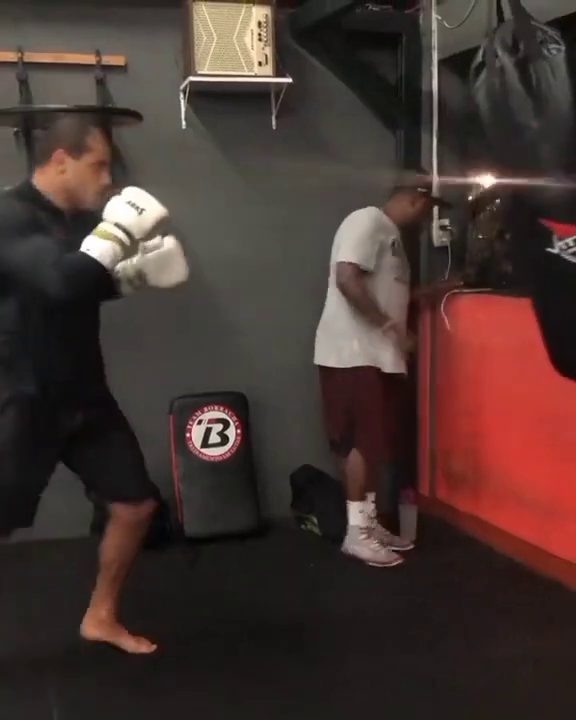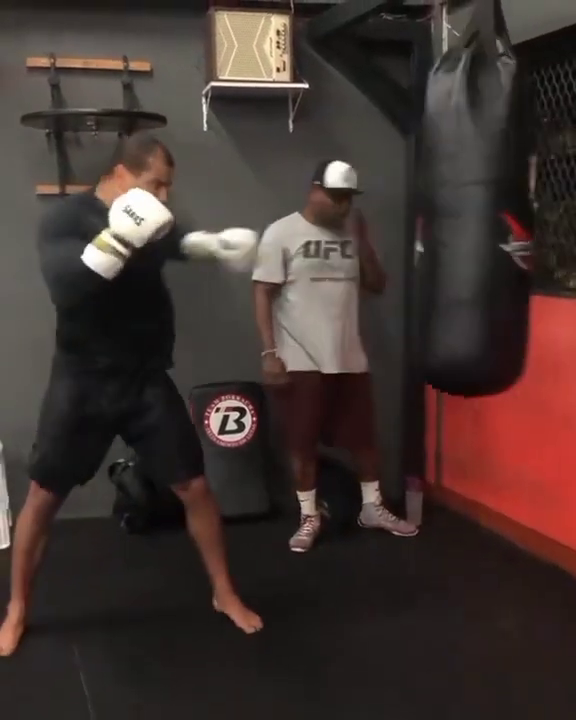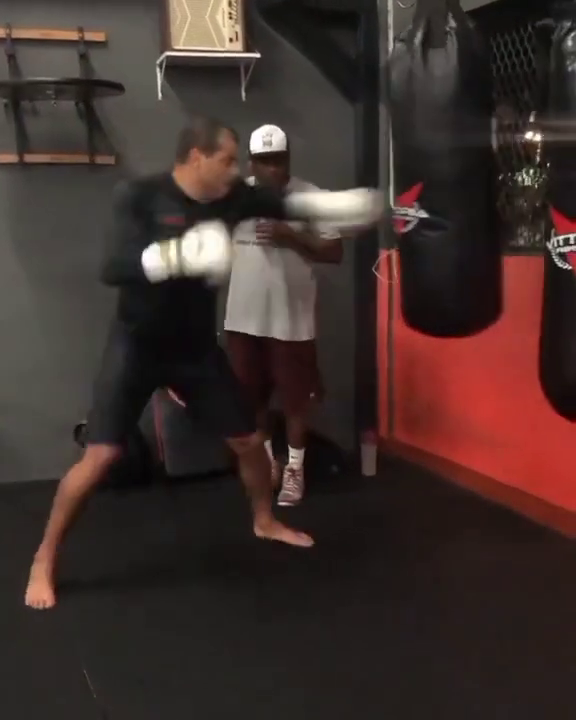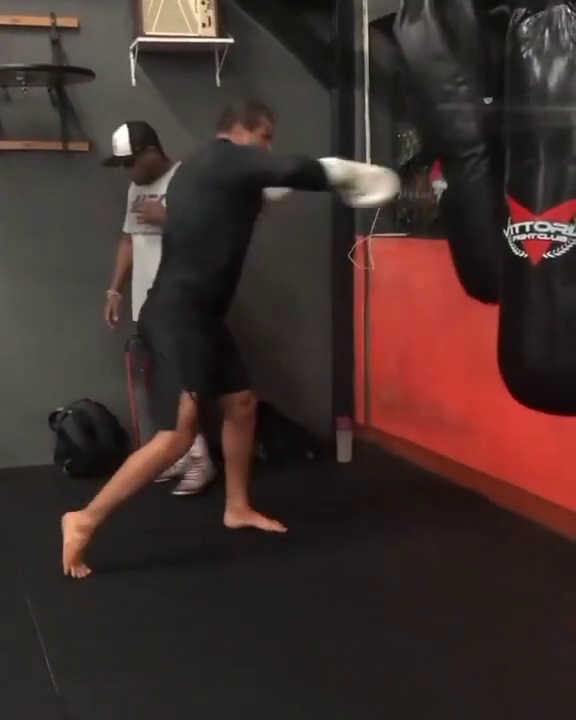
dt=1s
person 1, frame 1
left shoulder: (78, 217)
right elbow: (63, 282)
left wrist: (137, 268)
right wrist: (119, 230)
left hip: (85, 395)
left knee: (136, 507)
left ankle: (102, 618)
person 1, frame 2
left shoulder: (145, 217)
right shoulder: (64, 220)
left elbow: (171, 241)
right elbow: (70, 292)
left wrist: (210, 243)
right wrist: (119, 235)
left hip: (145, 381)
right hip: (80, 382)
left knee: (195, 489)
right knee: (43, 498)
left ankle: (225, 595)
person 1, frame 3
left shoulder: (229, 196)
right shoulder: (140, 197)
left elbow: (282, 205)
right elbow: (116, 269)
left wrist: (338, 203)
right wrist: (180, 255)
left hip: (195, 344)
right hip: (137, 343)
left knee: (248, 441)
right knee: (100, 459)
left ankle: (265, 522)
right ankle: (44, 561)
person 1, frame 4
left shoulder: (198, 169)
right shoulder: (232, 161)
right elbow: (294, 169)
left wrist: (258, 208)
right wrist: (357, 176)
left hip: (194, 312)
right hip: (179, 315)
left knee: (241, 405)
right knee: (176, 435)
left ankle: (237, 508)
right ankle: (85, 521)
person 2, frame 1
left shoulder: (389, 232)
right shoulder: (367, 221)
right elbow: (348, 278)
right wrist: (390, 324)
left hip: (378, 354)
right hip: (352, 353)
left knee: (376, 441)
right knee: (362, 441)
left ankle: (368, 522)
right ankle: (358, 533)
person 2, frame 2
left shoulder: (352, 233)
right shoulder: (281, 233)
left elbow: (376, 285)
right elbow: (263, 295)
left wrist: (364, 243)
right wrist: (270, 352)
left hip: (349, 358)
right hip: (300, 360)
left knee: (362, 437)
right knee: (302, 443)
left ankle: (372, 508)
right ankle: (309, 517)
person 2, frame 3
left shoulder: (310, 196)
left elbow: (335, 251)
left wrist: (292, 237)
left hip: (291, 321)
right hip: (242, 319)
left knee: (296, 398)
right knee: (247, 398)
left ankle: (294, 470)
right ankle: (266, 466)
person 2, frame 4
right shoulder: (137, 188)
right elbow: (129, 240)
left wrist: (164, 218)
right wrist: (114, 290)
right hip: (148, 305)
left ankle: (201, 457)
right ankle: (187, 454)
